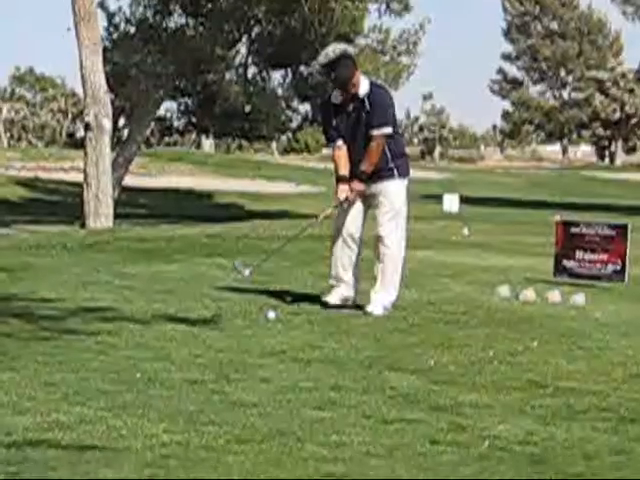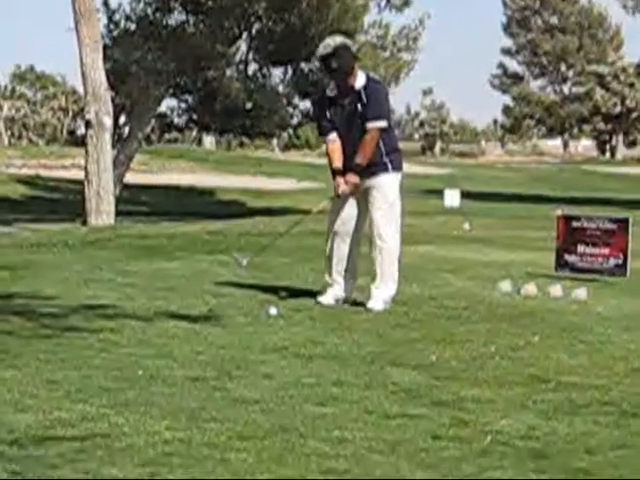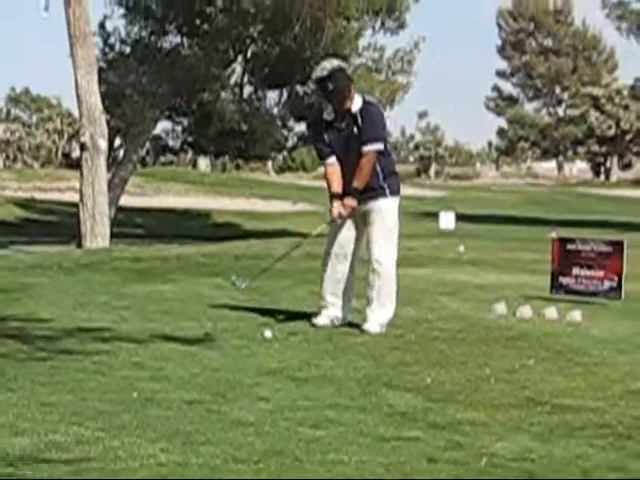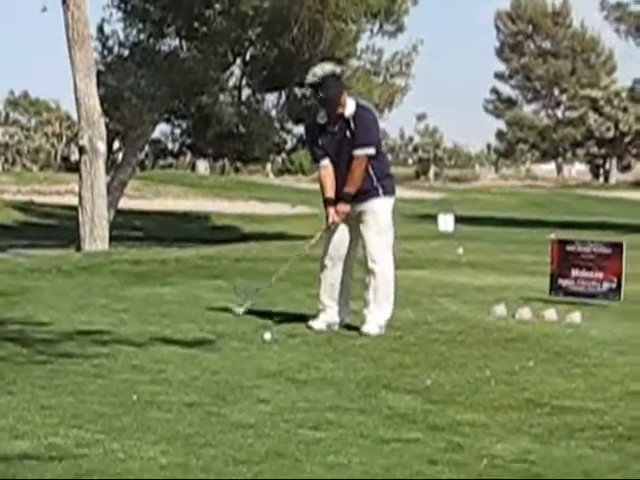
dt=0.3s
person 1, frame 1
left shoulder: (378, 95)
right shoulder: (329, 106)
left elbow: (378, 141)
right elbow: (338, 146)
left wrist: (361, 177)
right wrist: (343, 180)
left hip: (389, 175)
right hip: (356, 178)
left knee: (388, 237)
right knee: (344, 231)
left ankle: (383, 298)
right ankle: (344, 288)
person 1, frame 2
left shoulder: (374, 88)
right shoulder: (323, 101)
left elbow: (373, 133)
right elbow: (331, 140)
left wrist: (355, 170)
right wrist: (338, 174)
left hip: (382, 171)
right hip: (349, 174)
left knee: (383, 231)
right knee: (340, 231)
left ankle: (382, 293)
right ankle: (339, 288)
person 1, frame 3
left shoulder: (370, 111)
right shoulder: (321, 124)
left elbow: (369, 157)
right elbow: (330, 164)
left wrist: (353, 194)
right wrist: (336, 198)
left hip: (379, 193)
right hip: (347, 197)
left knee: (381, 256)
right knee: (336, 253)
left ankle: (379, 316)
right ankle: (334, 309)
person 1, frame 4
left shoulder: (363, 115)
right shoulder: (315, 127)
left elbow: (360, 161)
right elbow: (324, 166)
left wrist: (345, 199)
right wrist: (330, 203)
left hip: (375, 195)
right hip: (342, 200)
left knee: (377, 255)
right knee: (333, 256)
left ankle: (377, 317)
right ankle: (332, 314)
